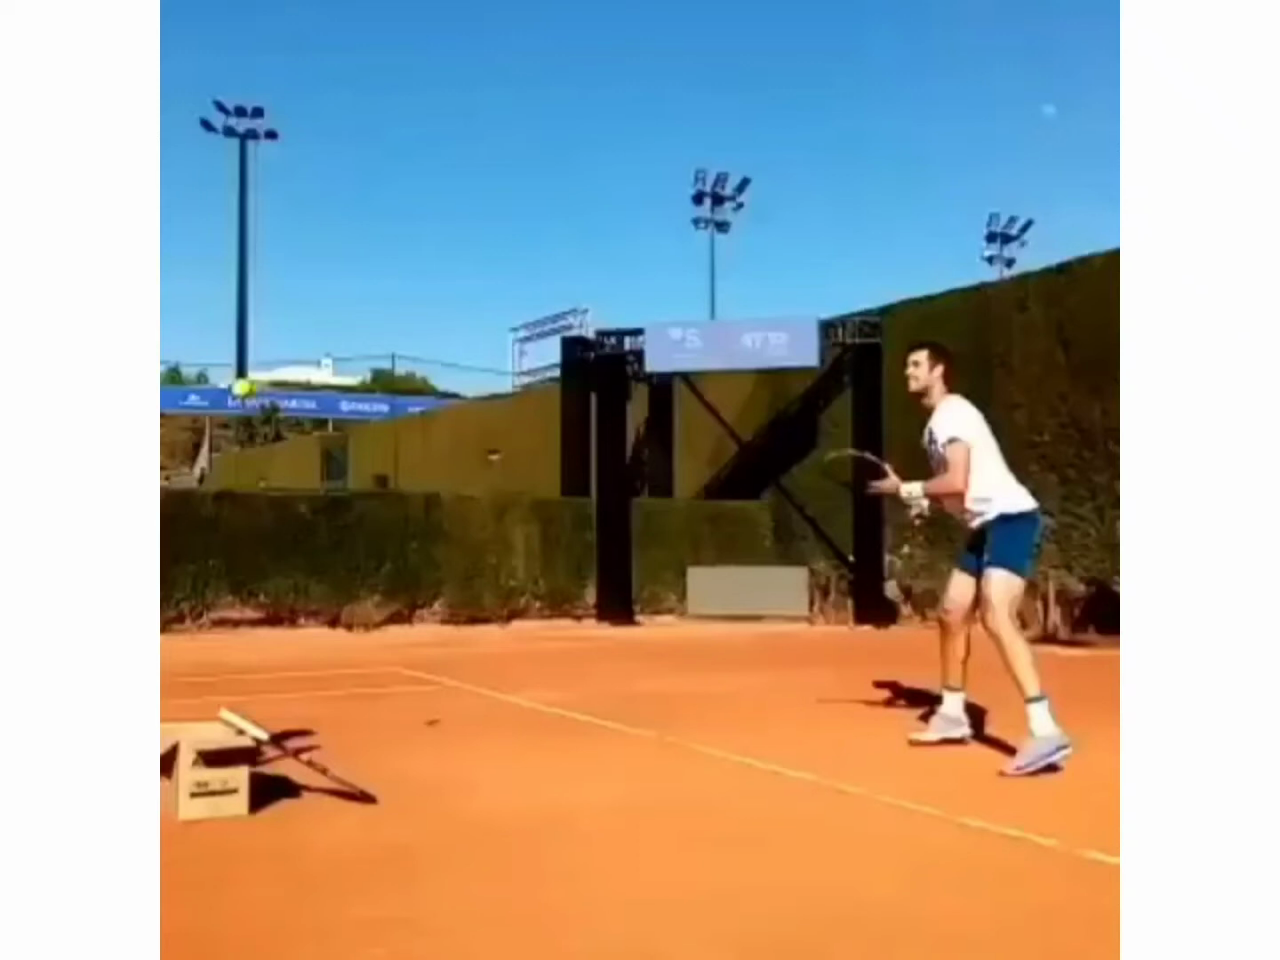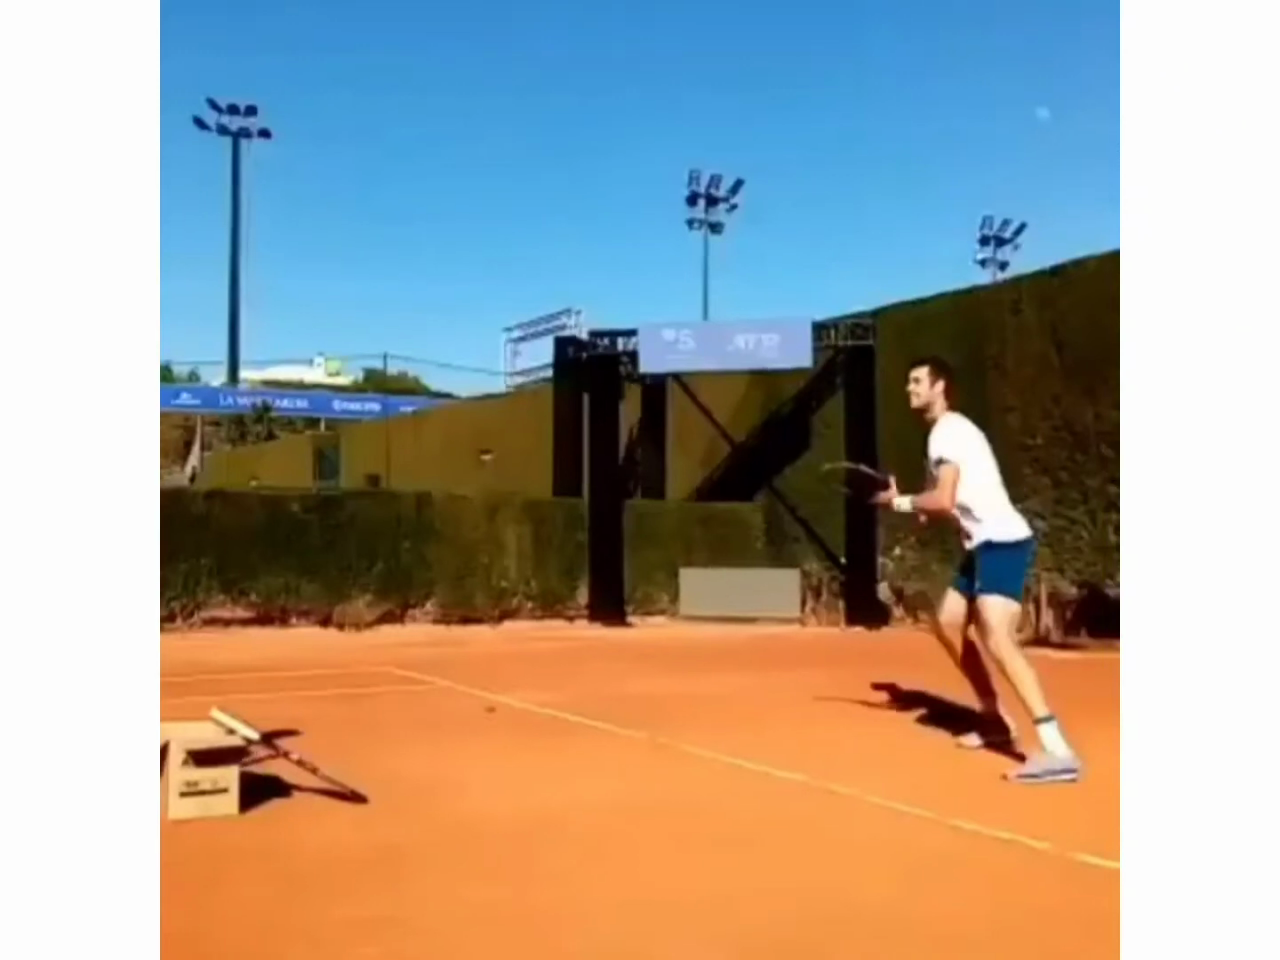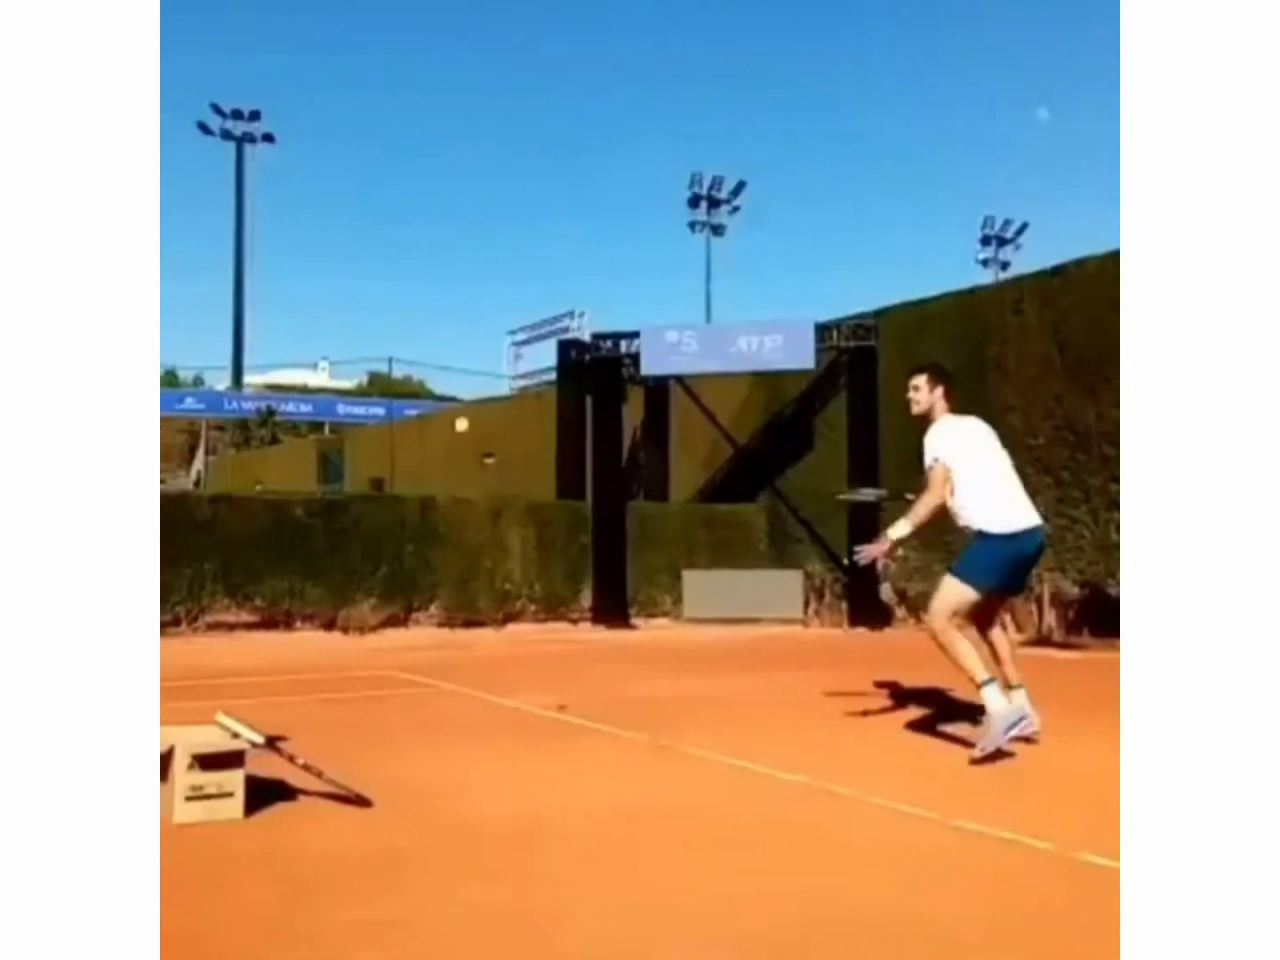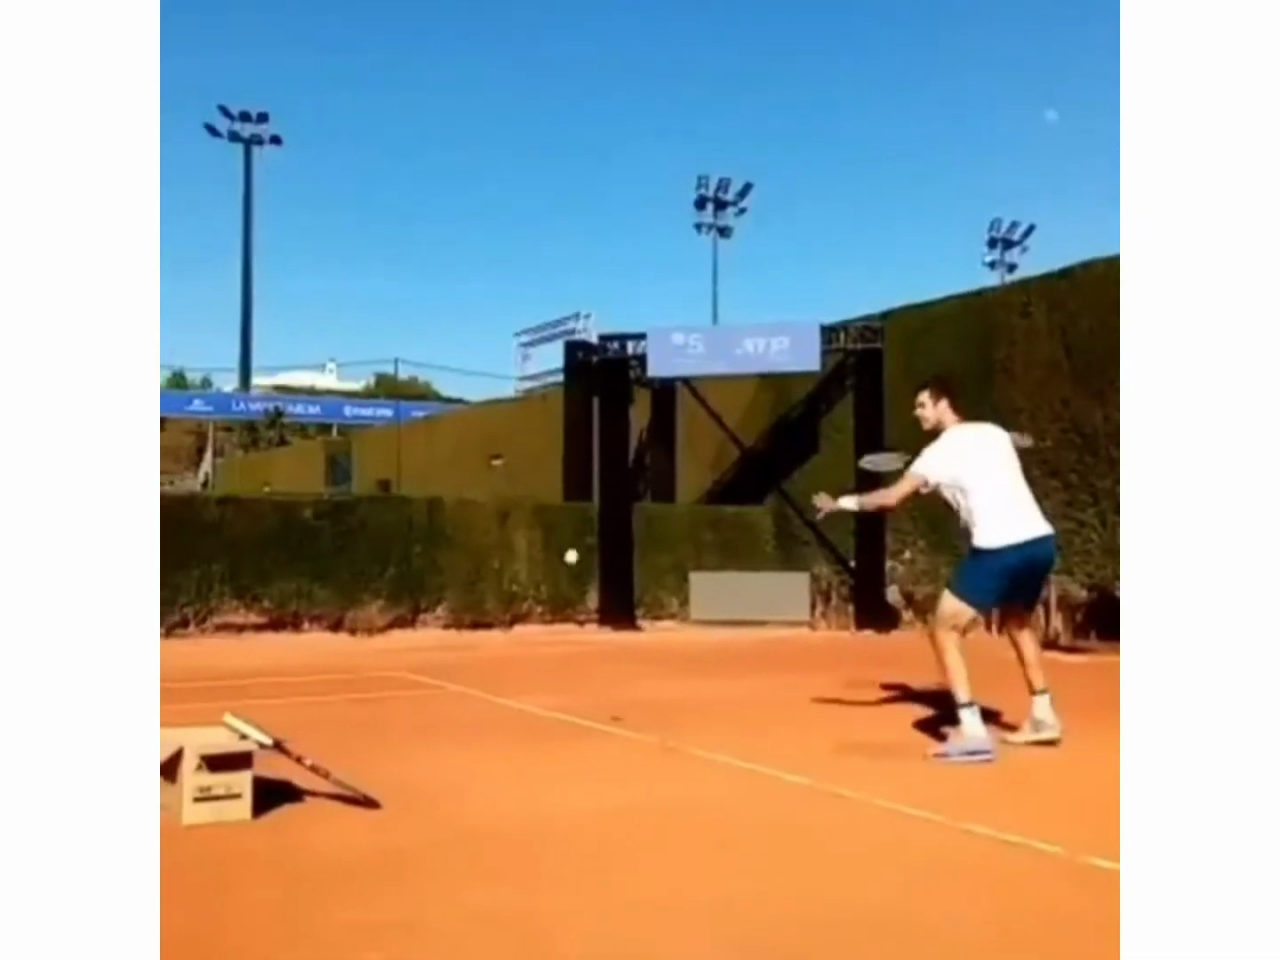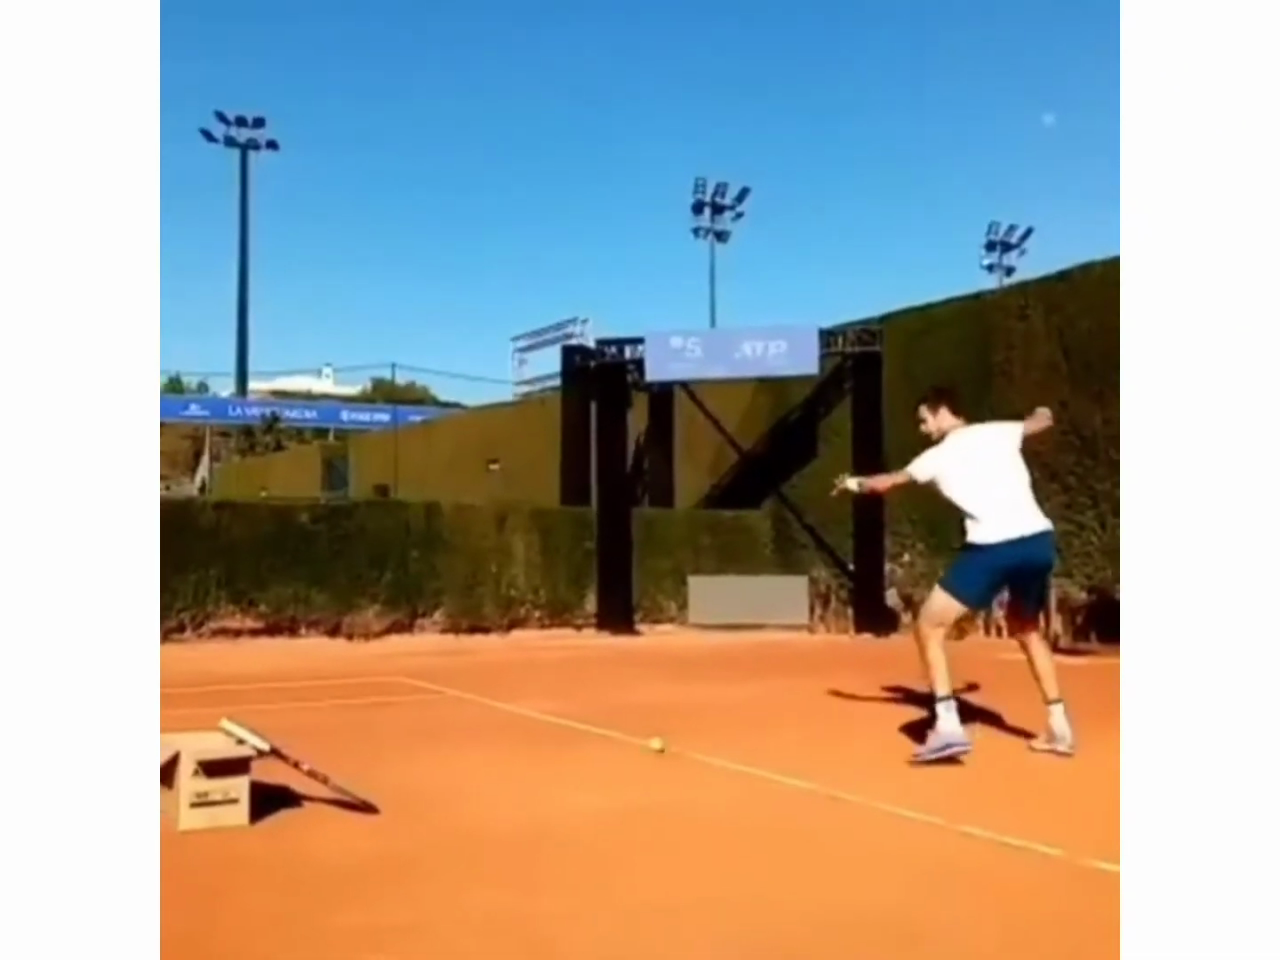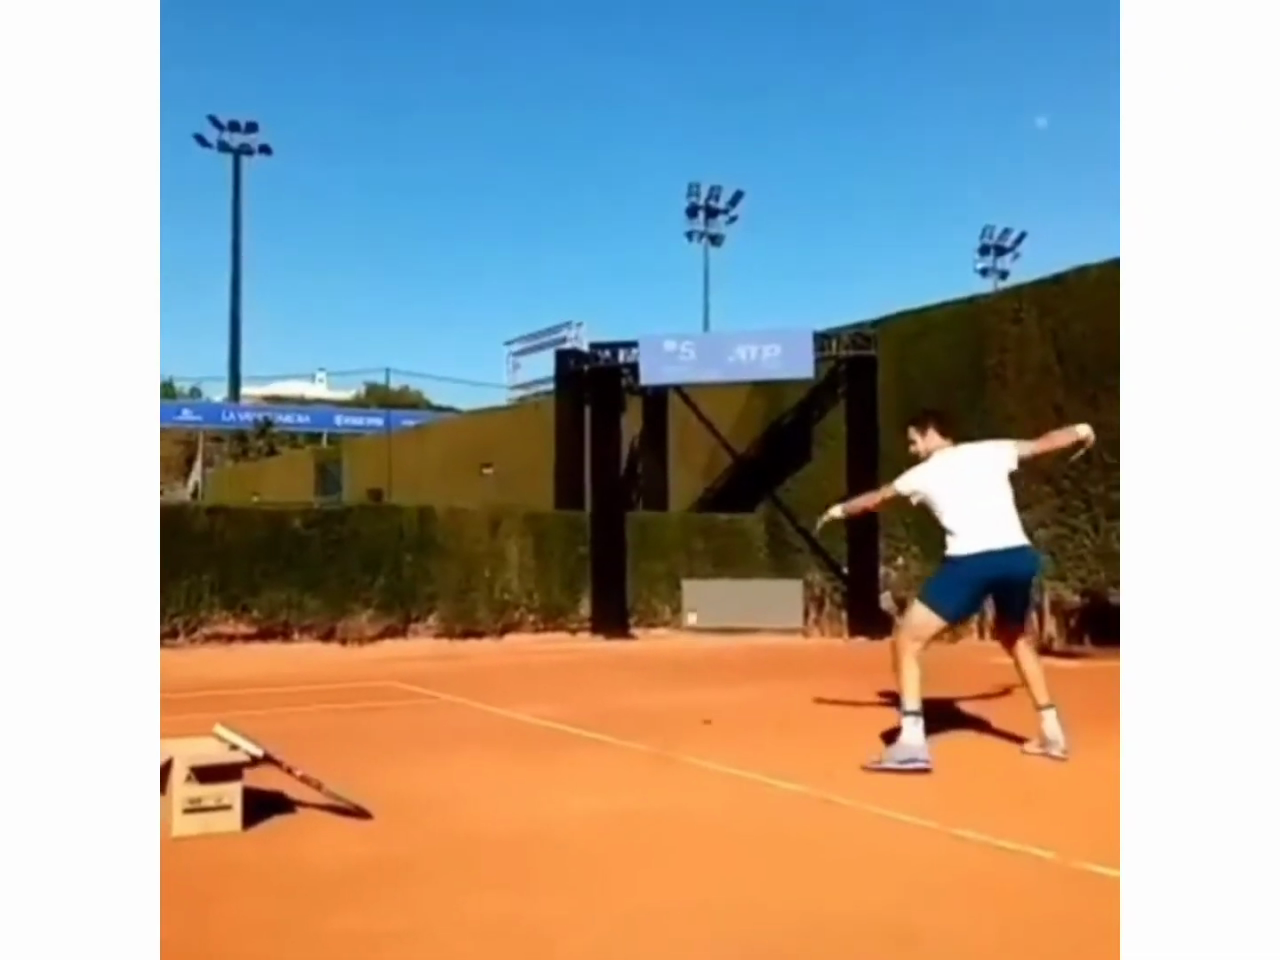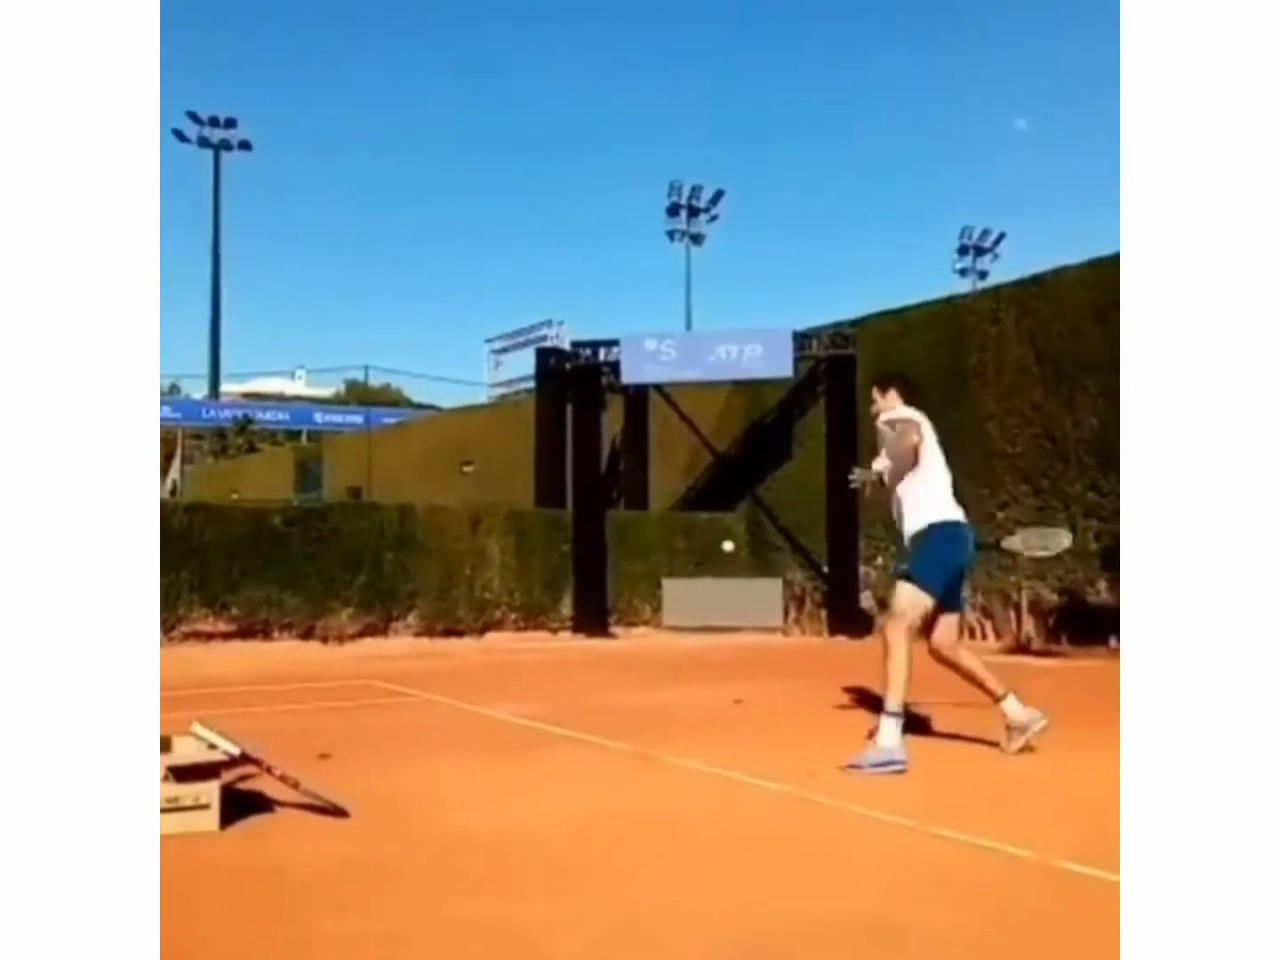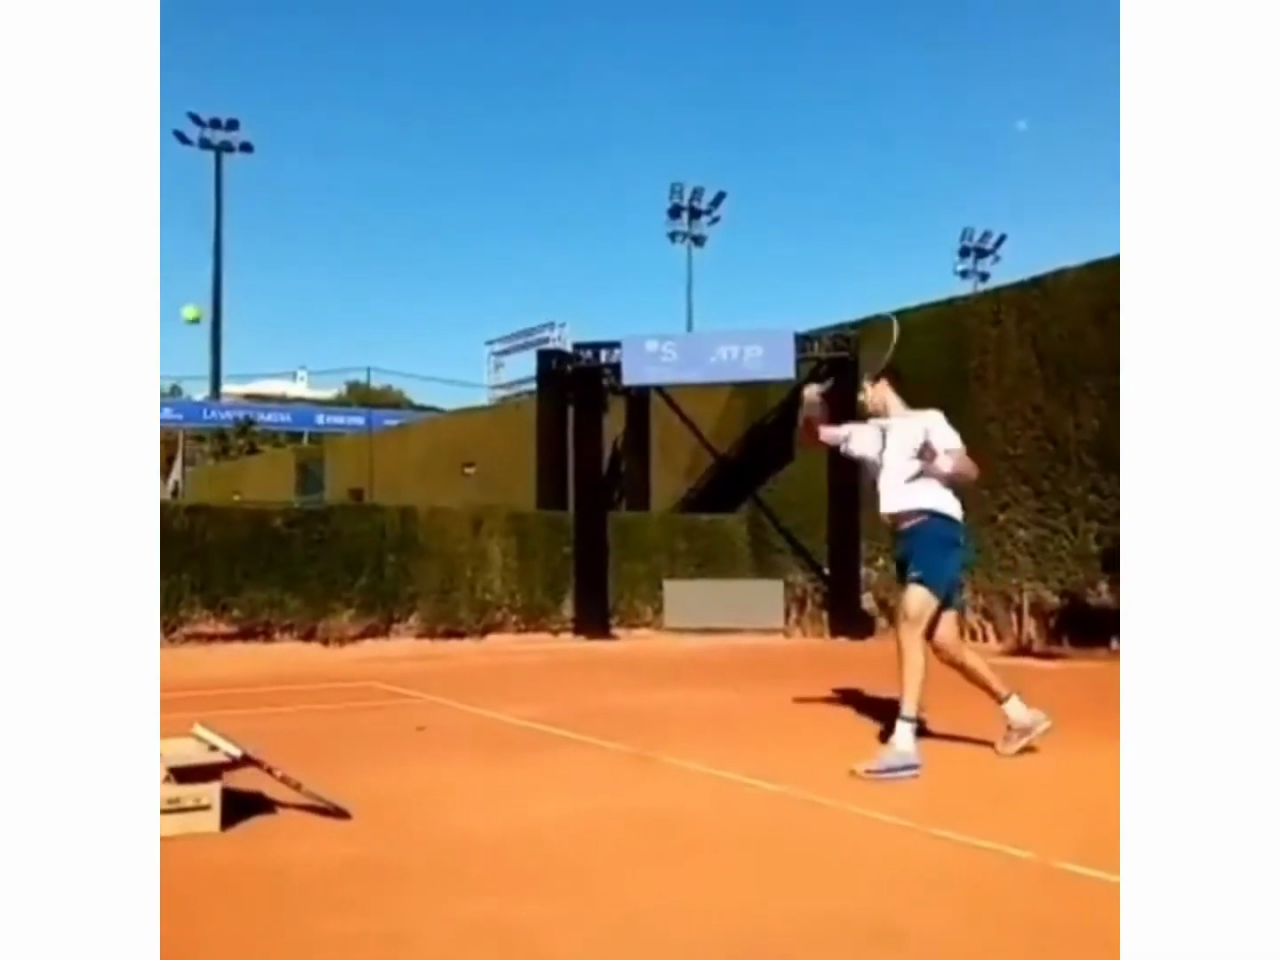
dt=0.5s
person 1, frame 1
left shoulder: (953, 412)
right shoulder: (935, 423)
left elbow: (957, 482)
left wrist: (906, 489)
right wrist: (924, 500)
left hip: (1010, 519)
right hip: (986, 525)
left knee: (997, 617)
right knee: (952, 614)
left ankle: (1045, 731)
right ankle: (952, 713)
person 1, frame 2
left shoulder: (945, 431)
right shoulder: (954, 429)
left elbow: (944, 500)
left wrist: (900, 501)
right wrist: (919, 508)
left hip: (1001, 543)
right hip: (987, 544)
left knee: (1000, 644)
right knee: (947, 625)
left ankle: (1056, 751)
right ankle: (995, 718)
person 1, frame 3
left shoulder: (940, 433)
right shoulder: (973, 426)
left elbow: (935, 496)
left wrist: (891, 537)
right wrist: (952, 496)
left hip: (999, 535)
right hip: (1028, 532)
left knee: (939, 620)
right knee: (984, 617)
left ankle: (1000, 708)
right ankle: (1019, 710)
person 1, frame 4
left shoulder: (939, 453)
right shoulder: (992, 433)
left elbow: (890, 497)
right elbow: (1021, 441)
left wrist: (841, 502)
left hip: (999, 549)
right hip: (1042, 541)
left knee: (945, 633)
right knee: (1017, 623)
left ankle: (973, 733)
right ankle: (1043, 717)
person 1, frame 5
left shoulder: (938, 456)
right shoulder: (1000, 432)
left elbow: (885, 482)
right elbow: (1043, 420)
left wrist: (852, 483)
right wrist: (1041, 412)
left hip: (993, 548)
right hip: (1039, 541)
left knee: (929, 628)
right knee: (1026, 629)
left ankle: (948, 727)
right ankle: (1059, 728)
person 1, frame 6
left shoulder: (925, 473)
right shoulder: (991, 450)
left elbow: (874, 498)
right elbow: (1047, 442)
left wrist: (836, 510)
right wrist: (1080, 431)
left hip: (972, 561)
right hip: (1020, 557)
left knee: (906, 641)
right knee: (1015, 639)
left ankle: (911, 741)
right ankle: (1051, 732)
person 1, frame 7
left shoulder: (902, 418)
right shoulder: (908, 428)
left elbow: (910, 441)
left wrist: (881, 469)
left hip: (939, 536)
right hip: (944, 537)
left knee: (896, 628)
right knee: (944, 646)
left ankle: (888, 742)
right ankle: (1018, 714)
person 1, frame 8
left shoulder: (930, 420)
right shoulder: (866, 432)
left elbow: (969, 472)
right elbow: (814, 435)
left wrist: (939, 465)
right wrist: (811, 405)
left hip: (936, 531)
right hip: (906, 539)
left knee: (909, 627)
right knee: (945, 642)
left ankle: (903, 746)
right ankle: (1022, 716)
